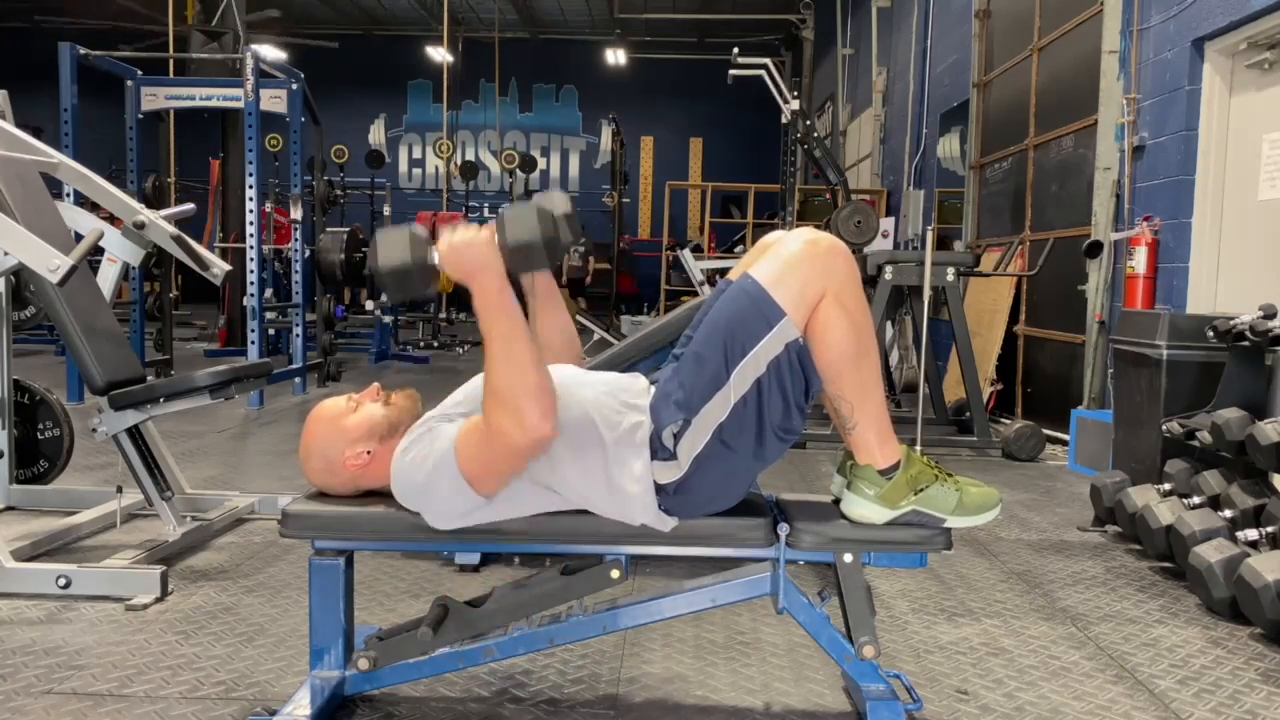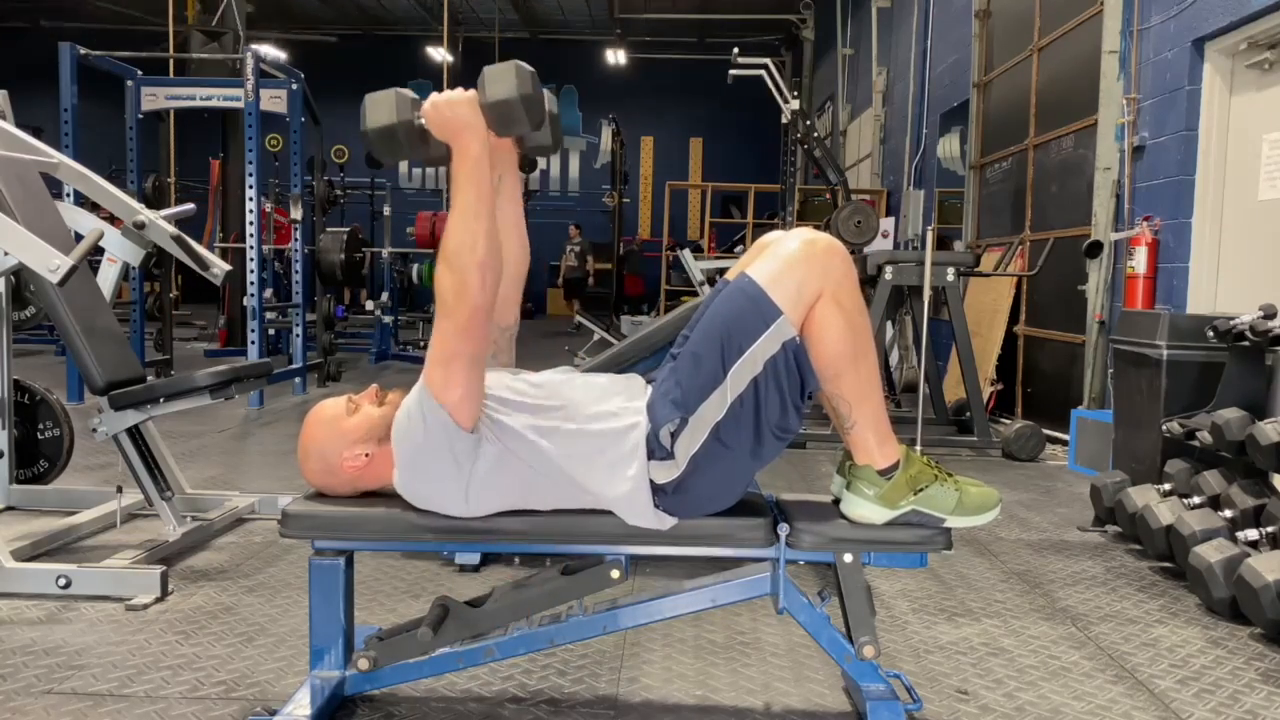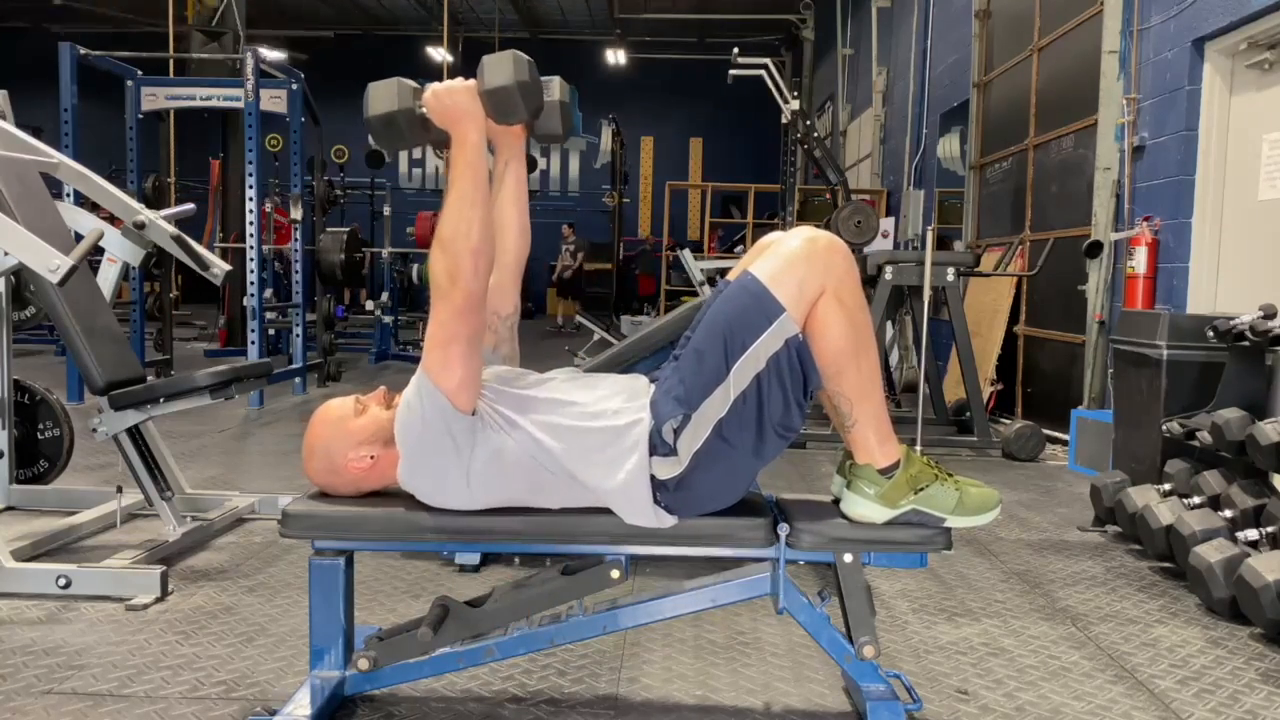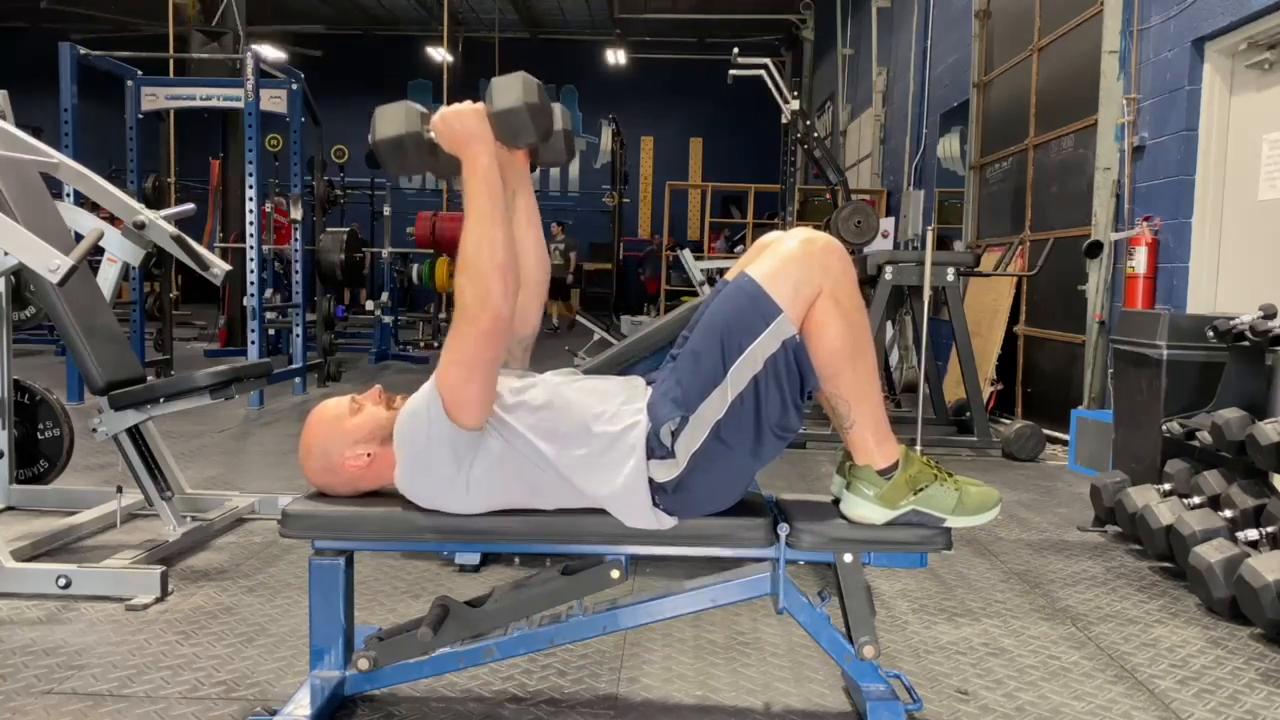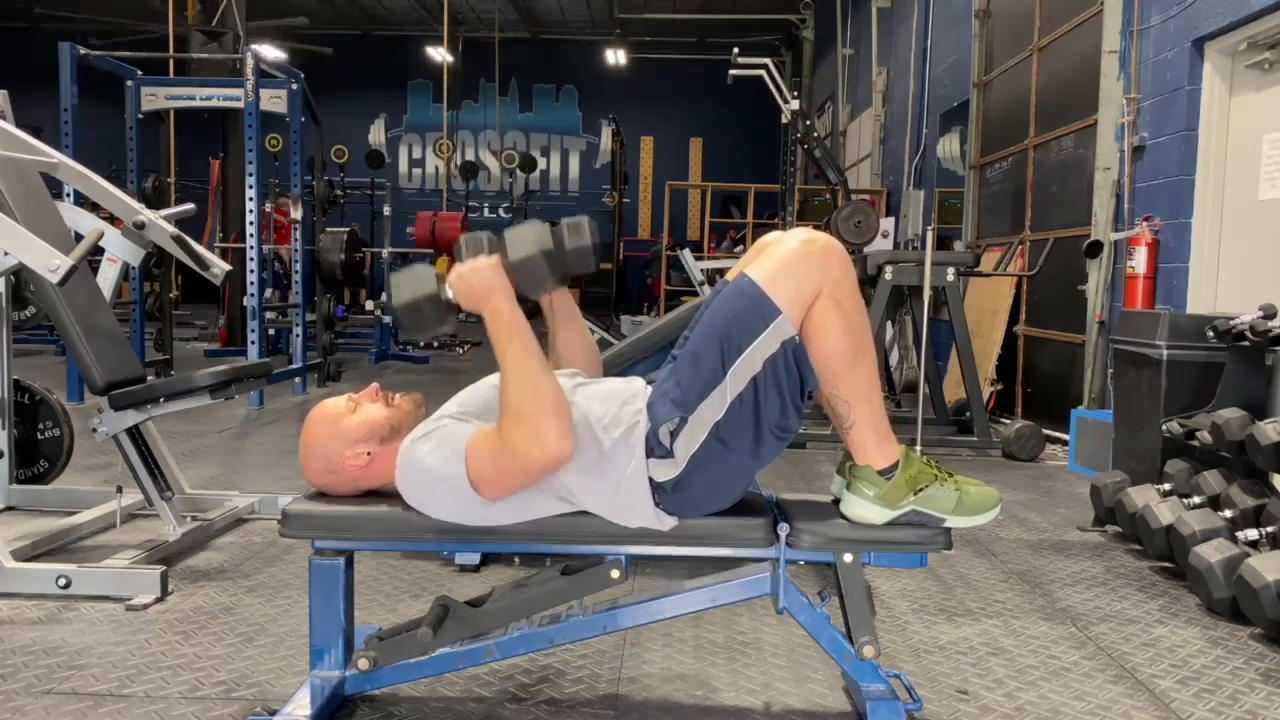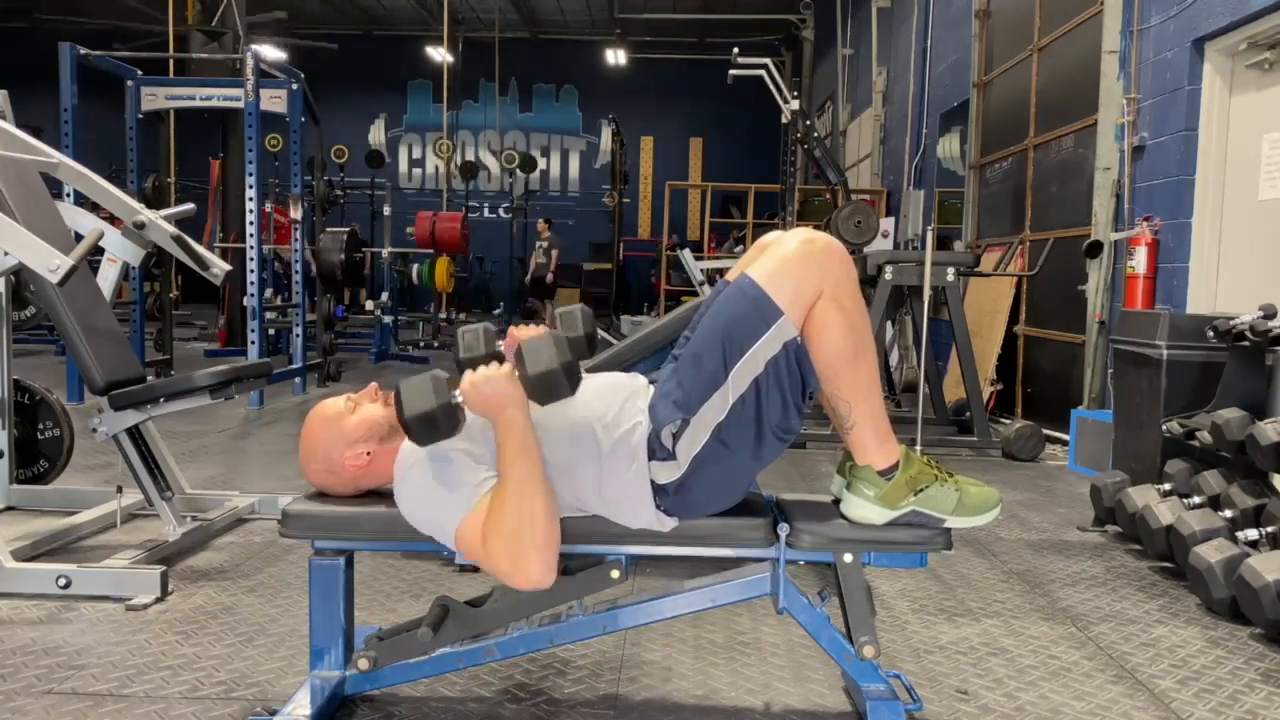
dt=0.4s
person 1, frame 1
left shoulder: (439, 435)
right shoulder: (423, 467)
left elbow: (566, 374)
right elbow: (534, 421)
left wrist: (535, 273)
right wrist: (485, 277)
left hip: (656, 406)
right hip: (677, 454)
left knee: (783, 251)
right knee: (815, 258)
left ankle: (868, 461)
right ankle: (885, 476)
person 1, frame 2
left shoulder: (453, 414)
right shoulder: (427, 452)
left elbow: (502, 292)
right elbow: (470, 302)
left wrist: (501, 159)
right wrist: (466, 143)
left hip: (663, 423)
right hip: (675, 455)
left knee: (780, 250)
right knee: (813, 258)
left ankle: (867, 462)
right ankle: (884, 476)
person 1, frame 3
left shoulder: (461, 406)
right shoulder: (430, 444)
left elbow: (499, 281)
right elbow: (459, 287)
left wrist: (508, 148)
right wrist: (466, 132)
left hip: (667, 420)
right hip: (679, 453)
left knee: (781, 251)
right knee: (815, 256)
left ankle: (868, 460)
right ankle: (885, 476)
person 1, frame 4
left shoulder: (461, 413)
right shoulder: (429, 449)
left elbow: (524, 298)
right elbow: (487, 313)
left wrist: (512, 170)
right wrist: (476, 156)
left hip: (663, 422)
right hip: (676, 455)
left knee: (779, 253)
right knee: (811, 258)
left ankle: (866, 463)
right ankle: (883, 475)
person 1, frame 5
left shoulder: (442, 434)
right shoulder: (426, 465)
left elbow: (582, 378)
right elbow: (550, 443)
left wrist: (547, 284)
right wrist: (496, 300)
left hip: (653, 410)
right hip: (675, 453)
left knee: (778, 249)
right knee: (811, 257)
left ankle: (865, 461)
right ankle: (884, 473)
person 1, frame 6
left shoulder: (435, 445)
right shoulder: (426, 477)
right elbow: (533, 565)
right wrist: (509, 412)
left hip: (658, 407)
right hip: (677, 452)
left knee: (780, 250)
right knee: (812, 256)
left ankle: (865, 460)
right ankle: (885, 475)
